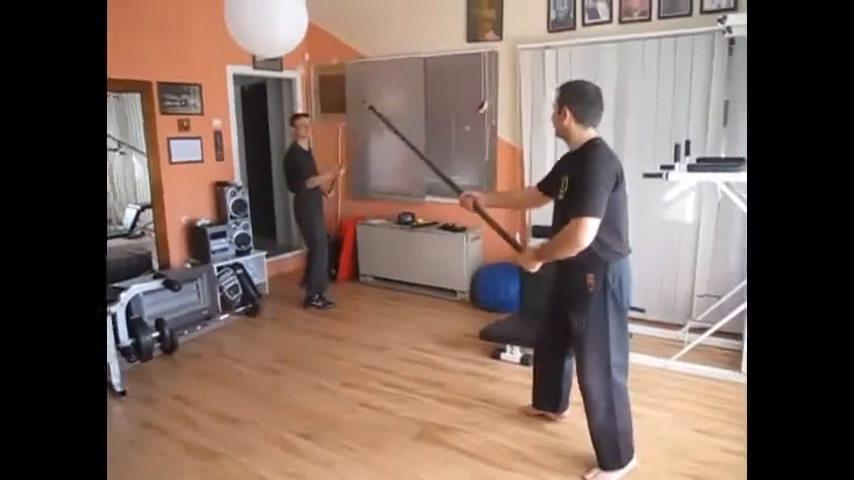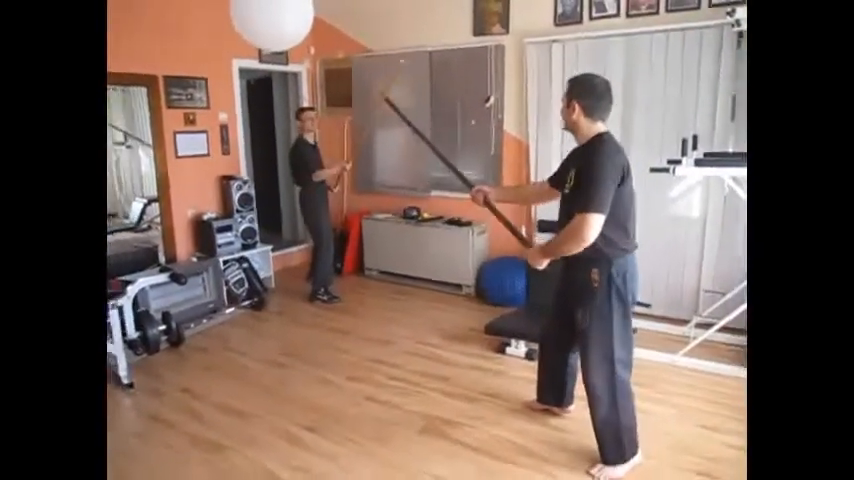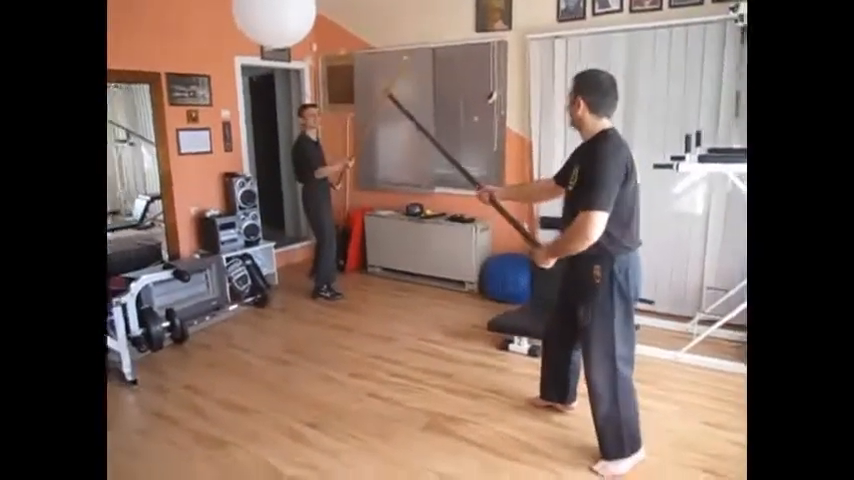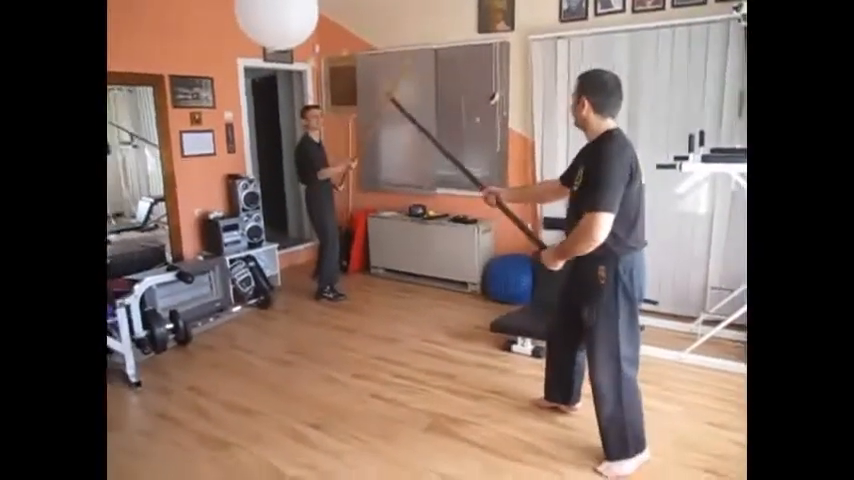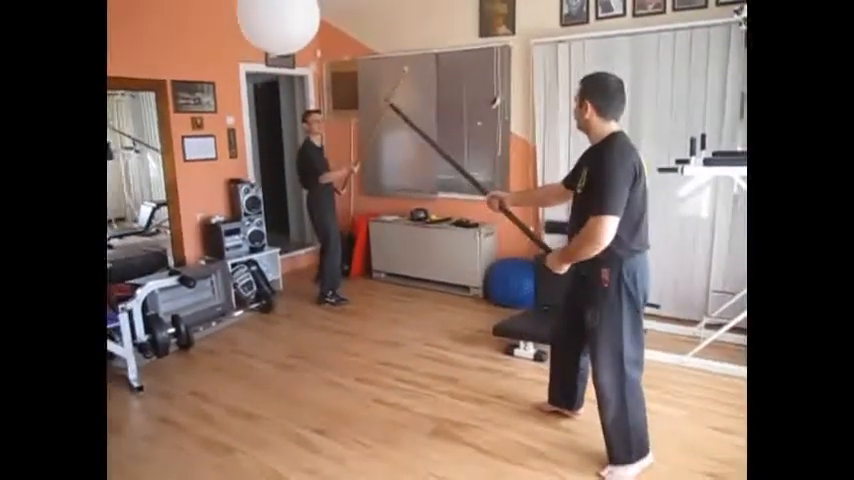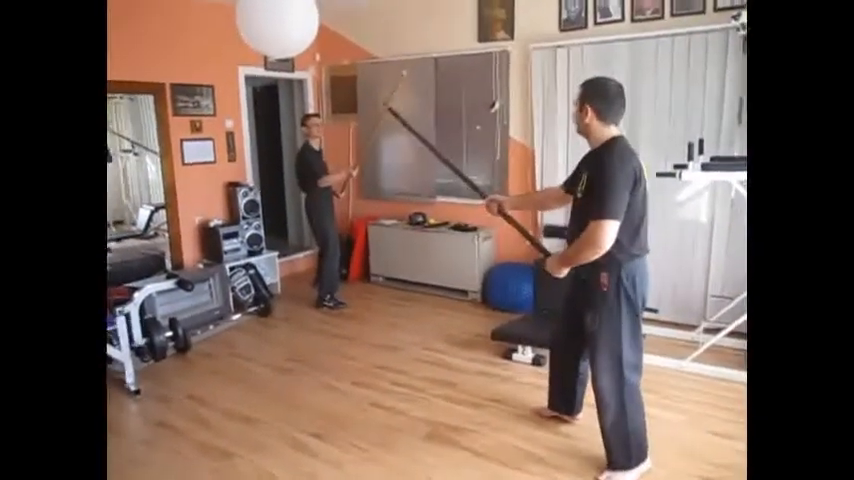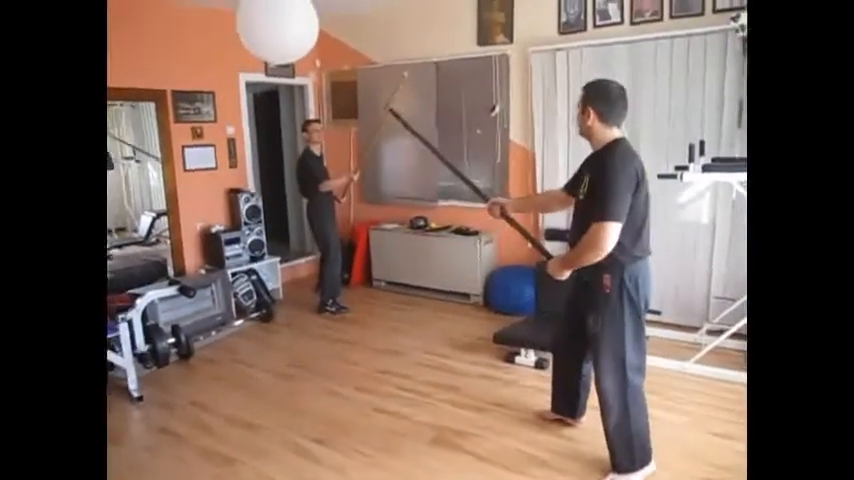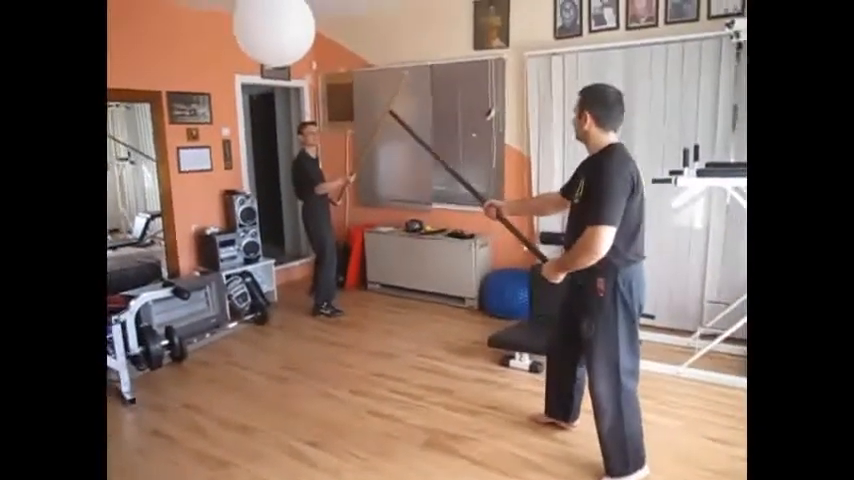
dt=0.1s
person 1, frame 1
left shoulder: (598, 162)
right shoulder: (572, 161)
left elbow: (580, 236)
right elbow: (534, 195)
left wrist: (536, 256)
right wrist: (483, 198)
left hip: (601, 277)
right hip: (574, 273)
left knee: (599, 369)
right knee: (551, 341)
right ankle: (550, 404)
person 1, frame 2
left shoulder: (603, 156)
right shoulder: (583, 153)
left elbow: (585, 232)
right elbow: (546, 190)
left wrist: (542, 253)
right wrist: (495, 193)
left hip: (606, 271)
right hip: (582, 267)
left knee: (604, 363)
right knee: (556, 335)
right ankle: (556, 398)
person 1, frame 3
left shoulder: (608, 153)
right shoulder: (589, 150)
left elbow: (589, 230)
right elbow: (553, 187)
left wrist: (549, 253)
right wrist: (501, 192)
left hip: (609, 268)
right hip: (586, 264)
left knee: (606, 359)
right knee: (560, 332)
right ankle: (559, 395)
person 1, frame 4
left shoulder: (612, 153)
right shoulder: (593, 150)
left elbow: (595, 231)
right elbow: (559, 188)
left wrist: (556, 254)
right wrist: (507, 194)
left hip: (613, 269)
right hip: (590, 265)
left knee: (609, 359)
right knee: (563, 332)
right ankle: (562, 396)
person 1, frame 5
left shoulder: (616, 157)
right shoulder: (597, 153)
left elbow: (600, 234)
right elbow: (561, 191)
left wrist: (562, 258)
right wrist: (510, 198)
left hip: (616, 272)
right hip: (594, 269)
left knee: (613, 363)
right knee: (567, 336)
right ankle: (566, 400)
person 1, frame 6
left shoulder: (616, 161)
right shoulder: (596, 157)
left elbow: (601, 238)
right elbow: (561, 195)
left wrist: (562, 261)
right wrist: (509, 202)
left hip: (615, 276)
right hip: (593, 273)
left knee: (613, 368)
right knee: (566, 340)
right ankle: (564, 406)
person 1, frame 7
left shoulder: (618, 163)
right shoulder: (598, 160)
left elbow: (603, 240)
right elbow: (563, 197)
left wrist: (564, 264)
right wrist: (511, 204)
left hip: (618, 279)
right hip: (595, 275)
left knee: (617, 370)
right knee: (569, 343)
right ankle: (568, 408)
person 1, frame 8
left shoulder: (614, 167)
right shoulder: (594, 164)
left elbow: (597, 245)
right elbow: (558, 200)
left wrist: (558, 267)
right wrist: (508, 207)
left hip: (612, 282)
right hip: (589, 279)
left knee: (610, 374)
right knee: (563, 346)
right ankle: (561, 412)
person 2, frame 1
left shoulder: (307, 151)
right shoulder: (294, 154)
right elbow: (308, 182)
left wrist: (322, 188)
right wrist: (332, 175)
left hip: (313, 203)
right hip: (305, 204)
left knee: (316, 247)
right knee: (319, 248)
left ankle: (310, 281)
right ankle: (314, 295)
person 2, frame 2
left shoulder: (312, 145)
right shoulder: (300, 148)
right elbow: (314, 175)
left wrist: (327, 184)
right wrist: (339, 169)
left hip: (319, 197)
right hip: (311, 198)
left knee: (322, 241)
right knee: (325, 242)
left ankle: (315, 275)
right ankle: (320, 290)
person 2, frame 3
left shoulder: (314, 141)
right shoulder: (302, 145)
right elbow: (316, 172)
left wrist: (330, 181)
right wrist: (341, 166)
left hip: (321, 193)
right hip: (314, 195)
left knee: (325, 238)
right knee: (328, 239)
left ankle: (318, 273)
right ankle: (322, 286)
person 2, frame 4
left shoulder: (317, 143)
right shoulder: (305, 146)
right elbow: (319, 173)
left wrist: (332, 182)
right wrist: (344, 167)
left hip: (324, 194)
right hip: (317, 196)
left knee: (327, 239)
right knee: (331, 240)
left ankle: (321, 273)
right ankle: (326, 287)
person 2, frame 5
left shoulder: (318, 147)
right shoulder: (307, 151)
right elbow: (321, 177)
left wrist: (334, 187)
right wrist: (346, 171)
left hip: (325, 199)
right hip: (318, 201)
left knee: (328, 243)
right knee: (333, 245)
left ankle: (323, 278)
right ankle: (327, 292)
person 2, frame 6
left shoulder: (317, 151)
right shoulder: (306, 154)
right elbow: (320, 181)
left wrist: (333, 190)
right wrist: (345, 175)
left hip: (324, 203)
right hip: (317, 204)
left knee: (327, 247)
right knee: (331, 249)
left ankle: (321, 282)
right ankle: (326, 296)
person 2, frame 7
left shoulder: (317, 156)
right shoulder: (307, 159)
right elbow: (321, 185)
left wrist: (334, 195)
right wrist: (346, 179)
left hip: (325, 208)
right hip: (318, 210)
left knee: (329, 252)
right knee: (333, 254)
left ankle: (323, 288)
right ankle: (328, 301)
person 2, frame 8
left shoulder: (313, 159)
right shoulder: (302, 162)
right elbow: (317, 188)
left wrist: (329, 197)
right wrist: (342, 181)
left hip: (320, 210)
right hip: (313, 212)
left knee: (323, 254)
right knee: (328, 256)
left ankle: (318, 290)
right ankle: (322, 303)
